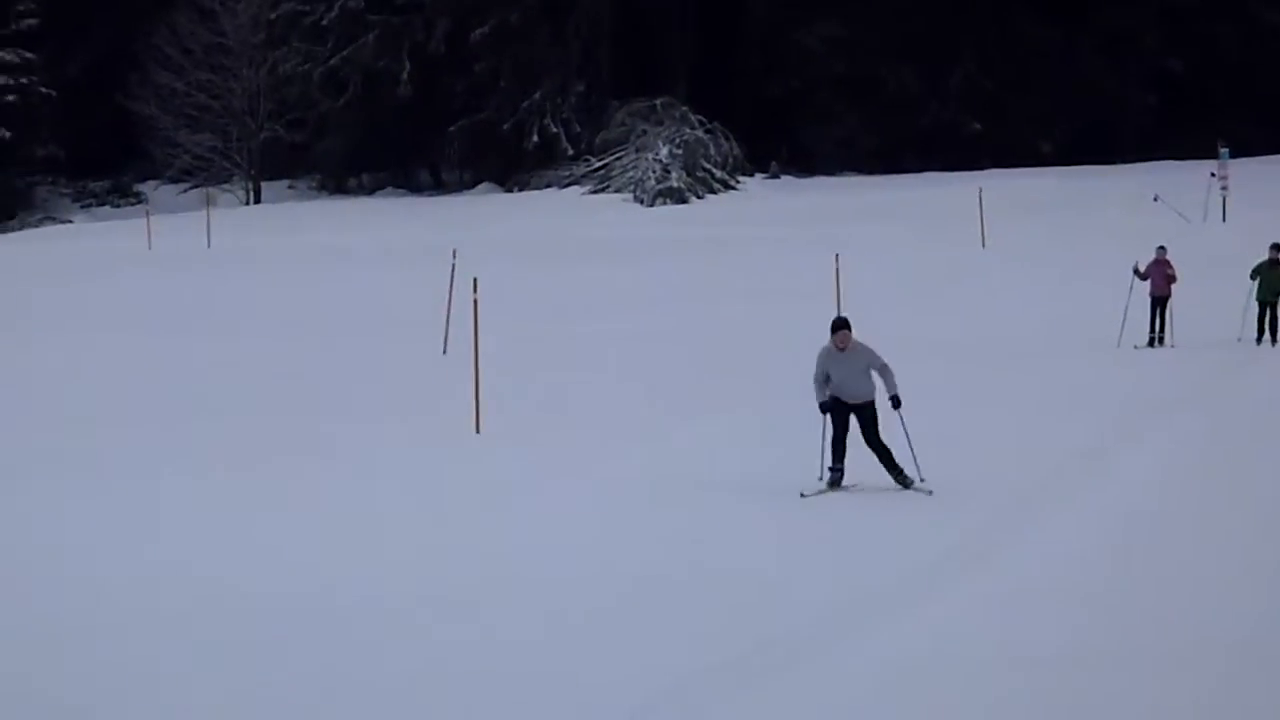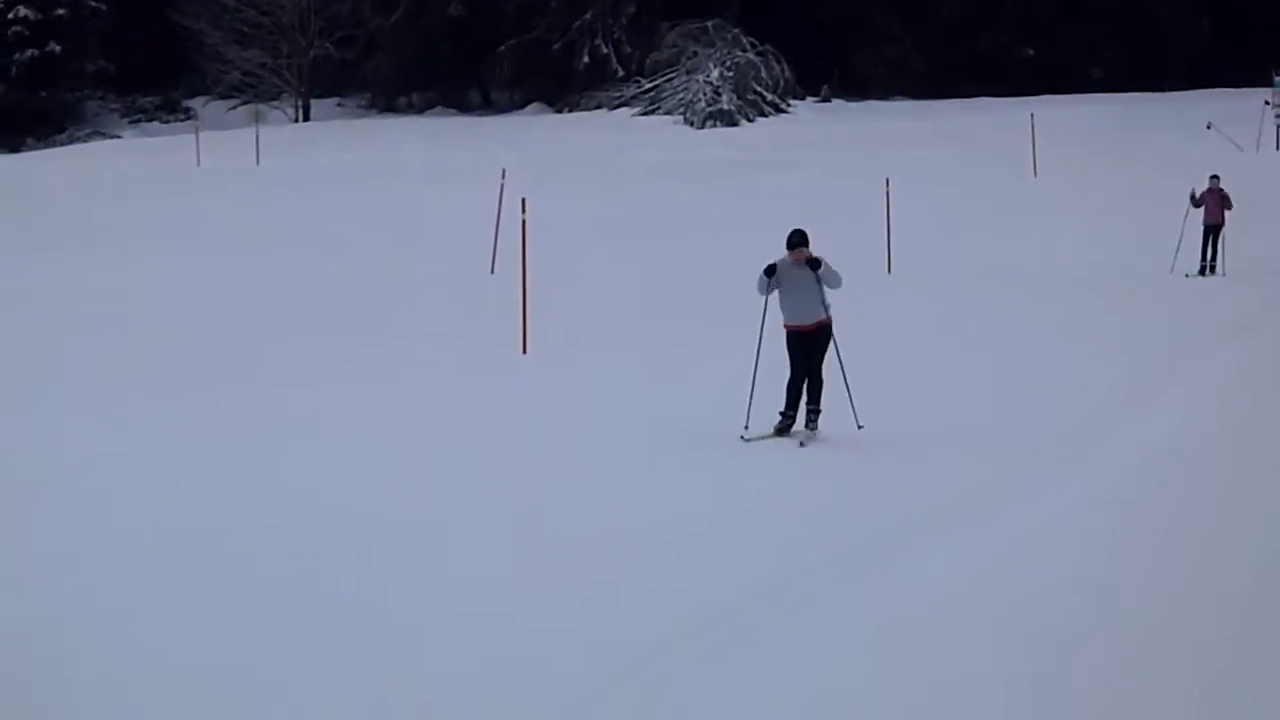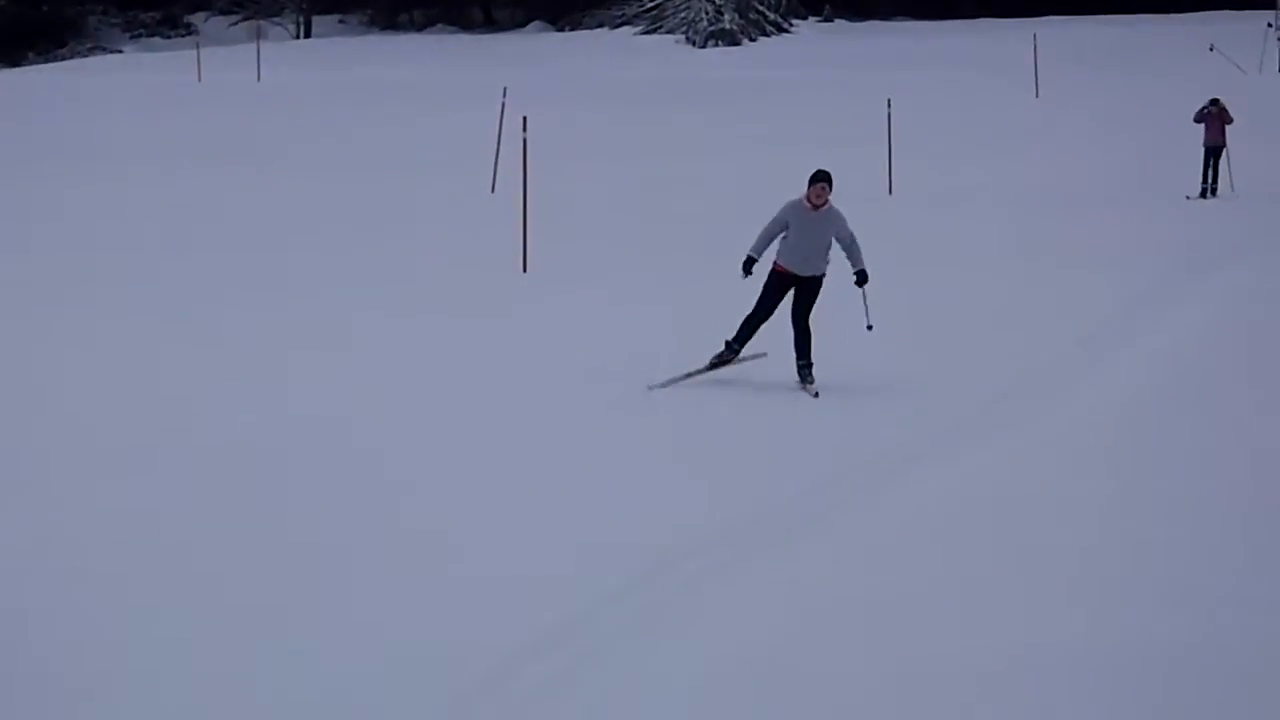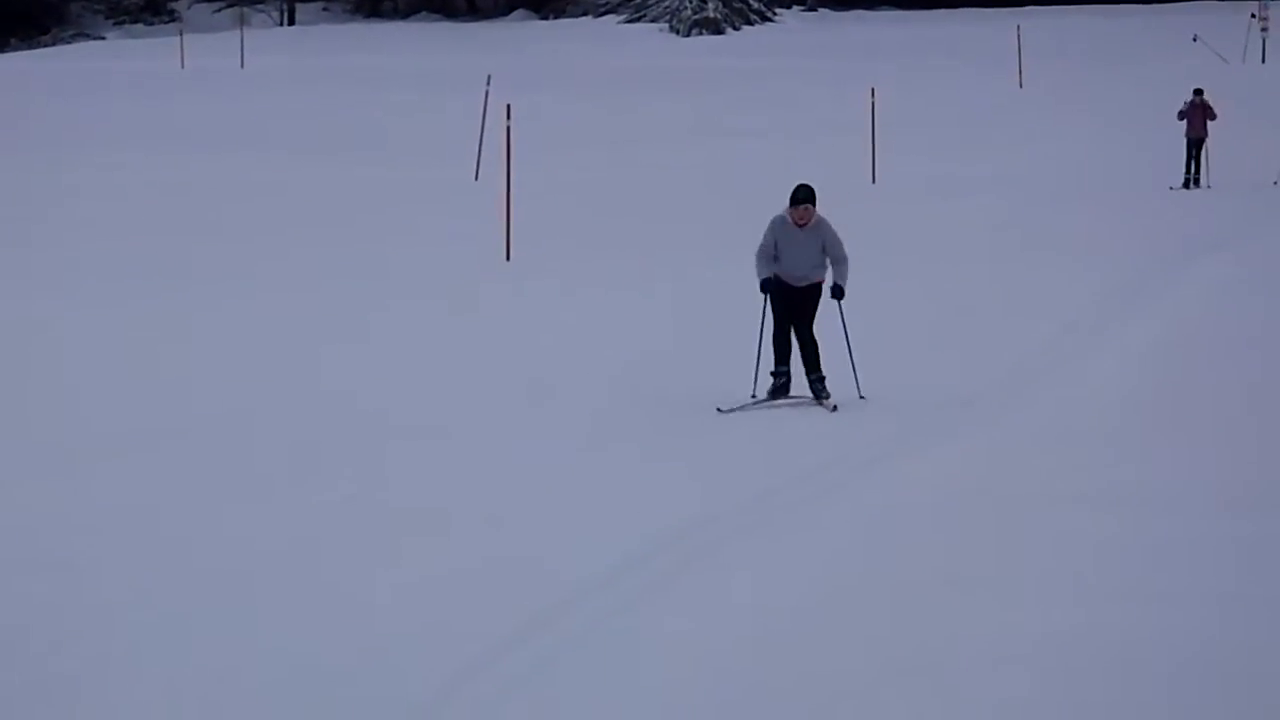
dt=0.7s
person 1, frame 1
left shoulder: (862, 350)
right shoulder: (825, 354)
left elbow: (883, 369)
right elbow: (819, 380)
left wrist: (893, 392)
right wrist: (821, 400)
left hip: (864, 400)
right hip: (837, 400)
left knee: (873, 440)
right knee: (840, 432)
person 1, frame 2
left shoulder: (815, 263)
right shoulder: (780, 267)
left elbow: (836, 282)
right elbow: (763, 290)
left wrist: (820, 267)
right wrist: (766, 274)
left hip: (820, 326)
right hip: (795, 329)
left knee: (814, 369)
right knee: (798, 372)
left ankle: (812, 413)
right ankle: (788, 416)
person 1, frame 3
left shoulder: (835, 217)
right shoulder: (792, 208)
left elbow: (849, 242)
right elbow: (771, 230)
left wrist: (859, 267)
right wrist: (753, 256)
left hip: (813, 276)
right hip: (783, 270)
left knee: (799, 318)
right knee: (760, 312)
left ankle: (804, 366)
right ankle: (733, 350)
person 1, frame 4
left shoulder: (823, 226)
right shoulder: (778, 223)
left elbow: (840, 258)
right elbow: (763, 255)
left wrist: (839, 284)
right wrist: (764, 278)
left hip: (810, 285)
right hip: (780, 282)
left knee: (803, 330)
right knee: (782, 327)
left ankle: (816, 380)
right ankle: (781, 377)
